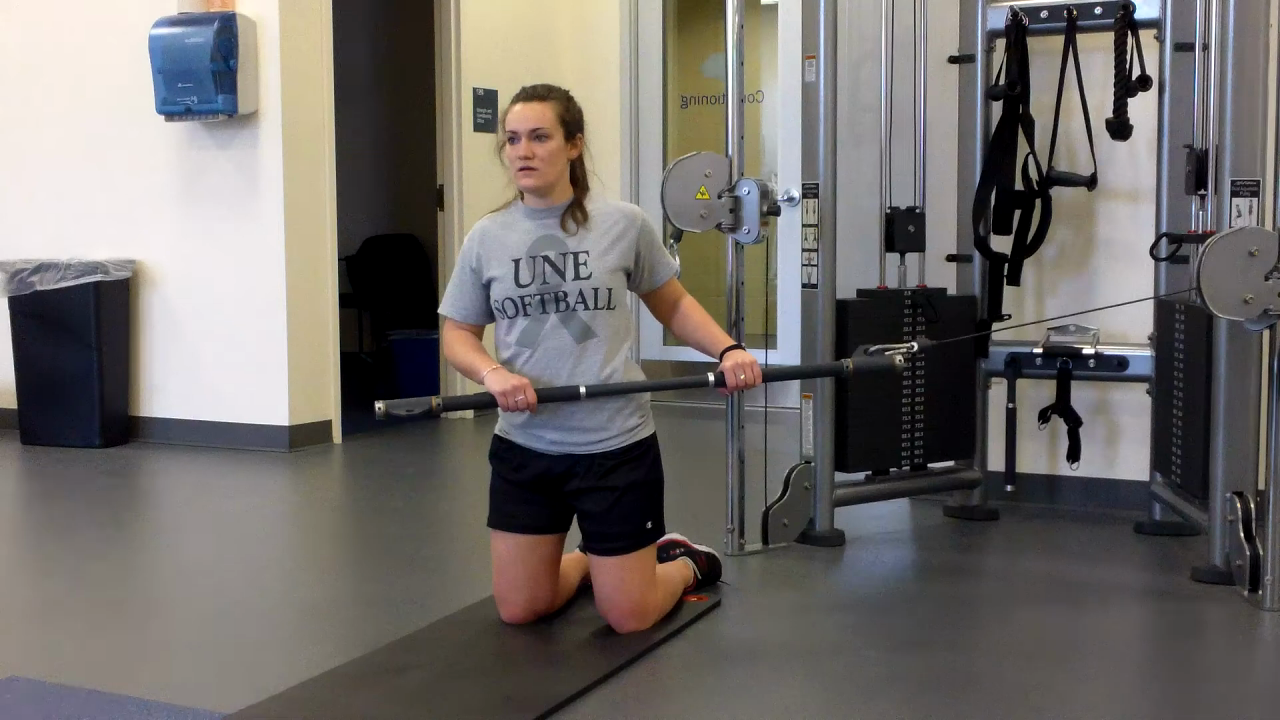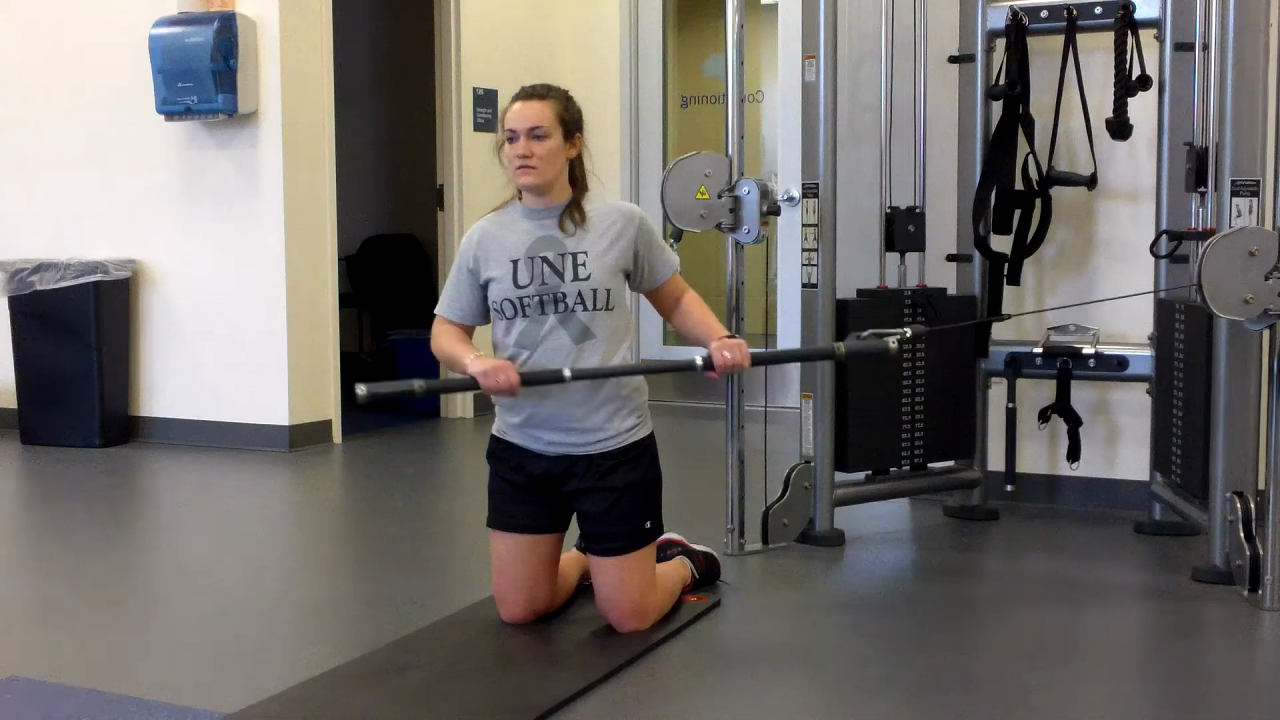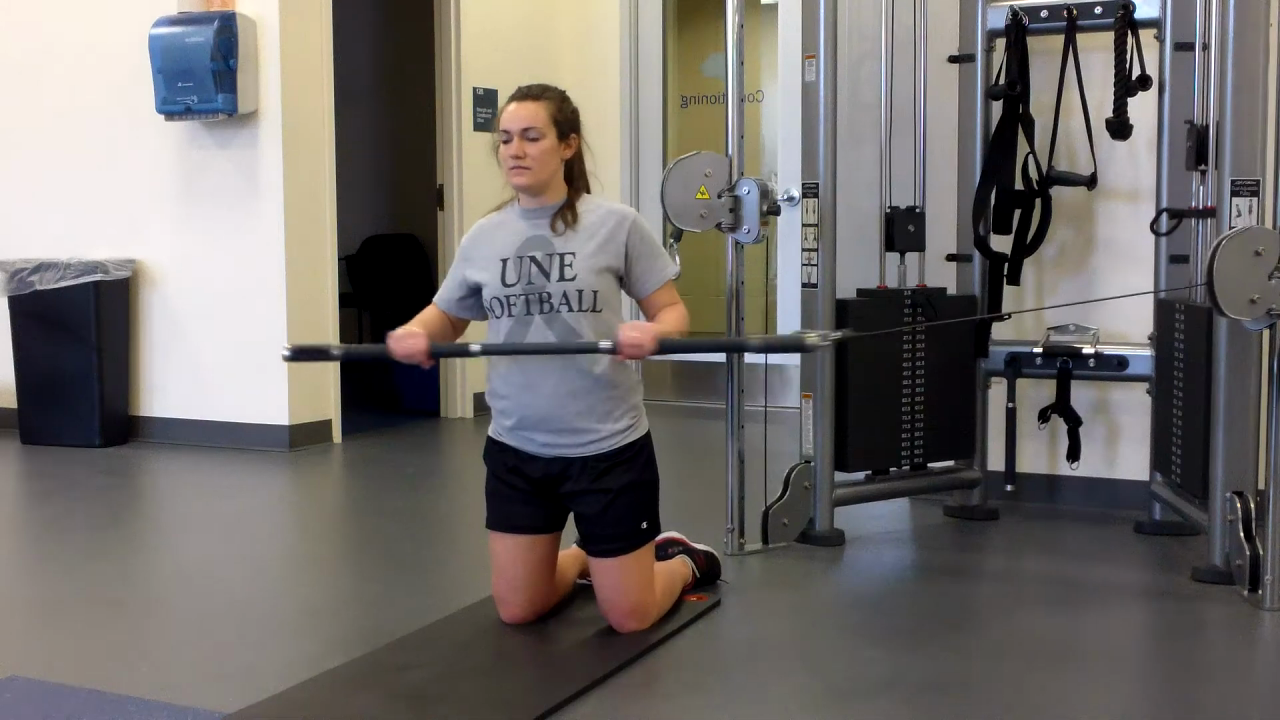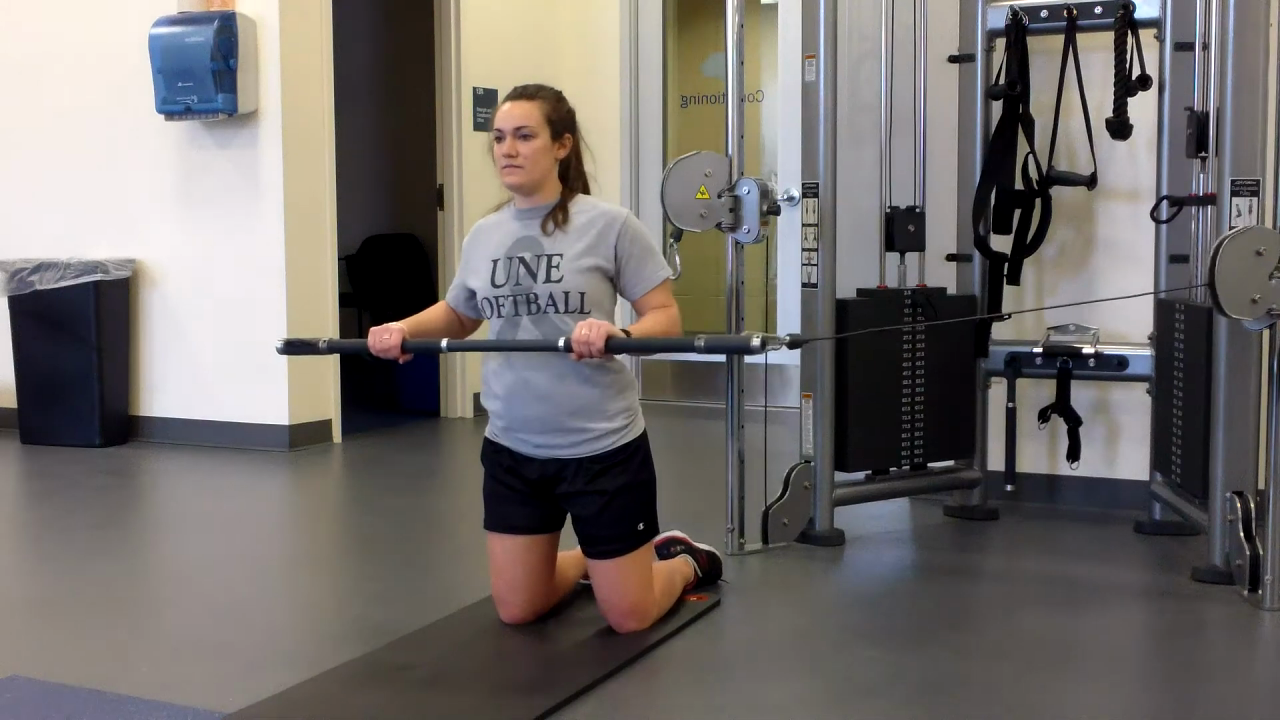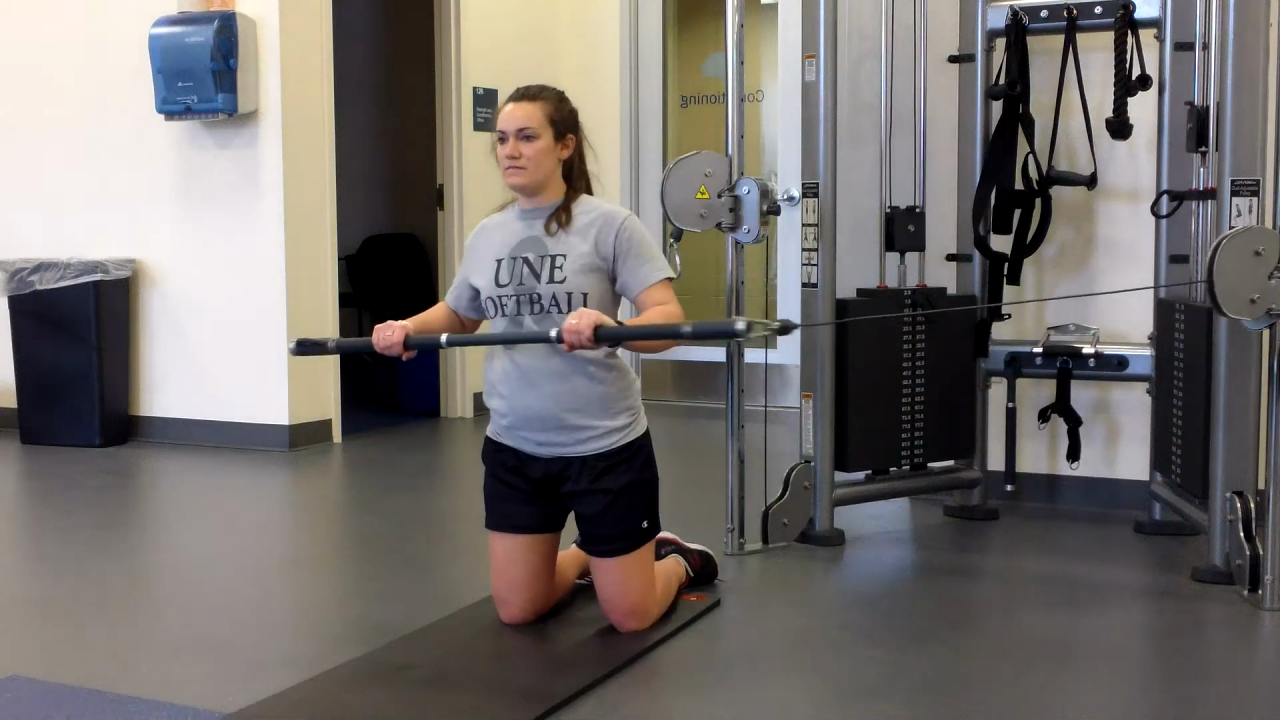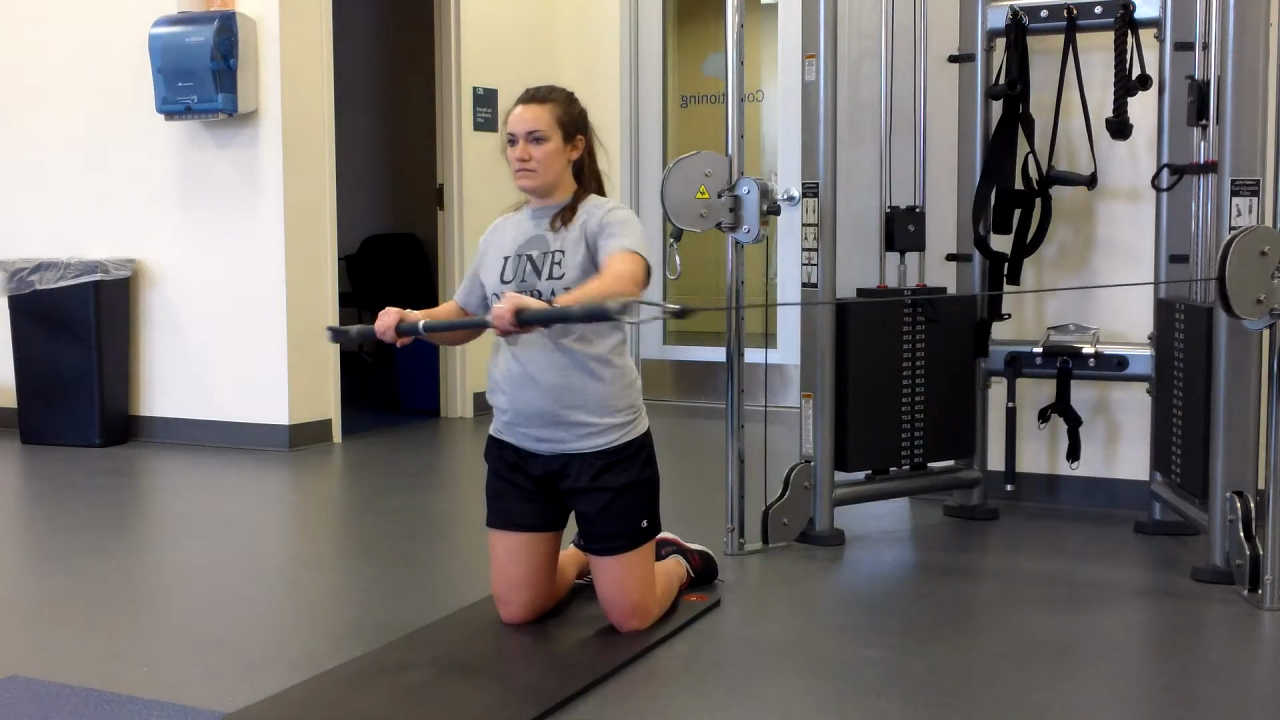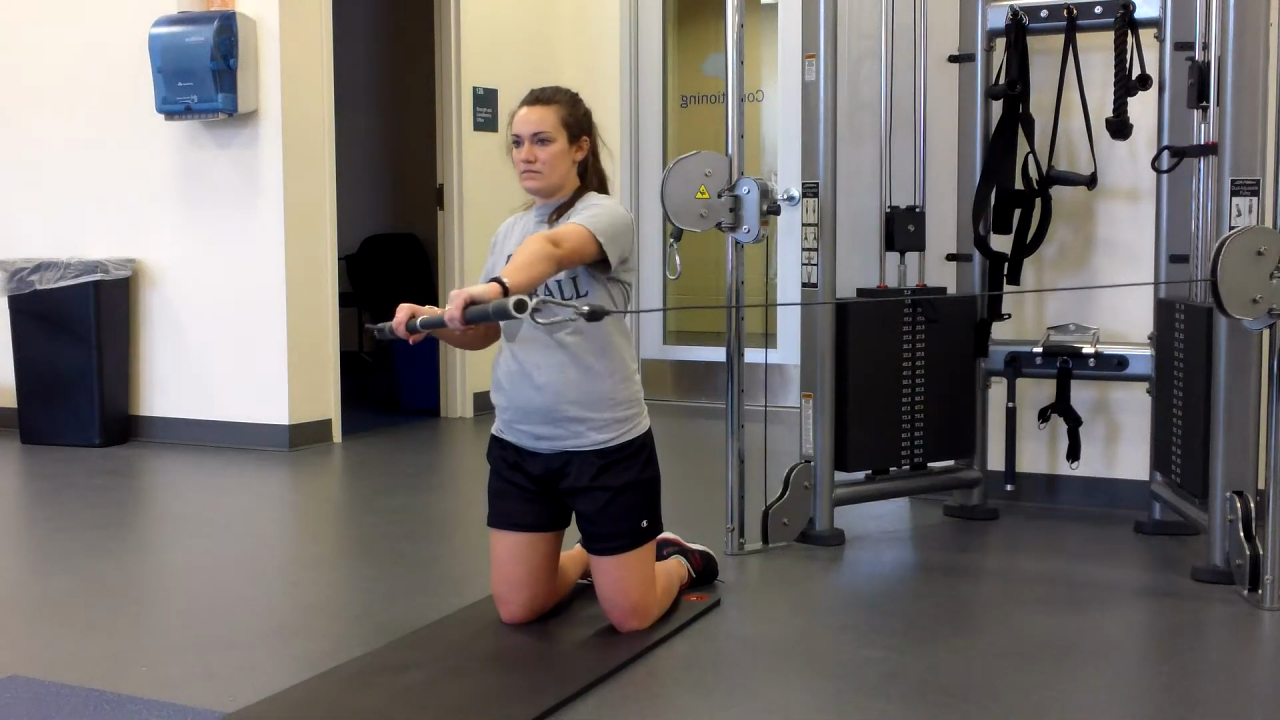
dt=0.3s
person 1, frame 1
left shoulder: (624, 224)
right shoulder: (486, 238)
left elbow: (672, 304)
right elbow: (458, 334)
left wrist: (728, 350)
right wrist: (492, 373)
left hip: (614, 444)
right hip: (523, 447)
left knee: (629, 616)
right knee: (519, 611)
left ankle: (686, 561)
right ankle: (591, 560)
person 1, frame 2
left shoulder: (622, 223)
right shoulder: (483, 238)
left elbow: (675, 298)
right elbow: (447, 330)
left wrist: (718, 338)
right wrist: (472, 359)
left hip: (612, 445)
right hip: (521, 448)
left knee: (630, 617)
right knee: (519, 611)
left ankle: (685, 562)
right ankle: (585, 557)
person 1, frame 3
left shoulder: (616, 225)
right shoulder: (483, 237)
left elbow: (668, 310)
right elbow: (444, 317)
left wrist: (655, 334)
right wrist: (413, 333)
left hip: (607, 444)
right hip: (516, 448)
left knee: (630, 617)
right knee: (518, 611)
left ankle: (684, 561)
right ankle: (587, 557)
person 1, frame 4
left shoulder: (610, 226)
right shoulder: (482, 235)
left elbow: (666, 318)
right elbow: (457, 316)
left wrist: (618, 334)
right wrist: (403, 328)
left hip: (601, 446)
right hip: (511, 449)
left knee: (629, 617)
right knee: (517, 611)
left ankle: (682, 560)
right ankle: (587, 559)
person 1, frame 5
left shoulder: (610, 226)
right shoulder: (486, 235)
left elbow: (668, 318)
right elbow: (457, 317)
left wrist: (610, 328)
right wrist: (407, 327)
left hip: (604, 445)
right hip: (514, 448)
left knee: (629, 616)
right knee: (517, 611)
left ankle: (678, 561)
right ankle: (584, 557)
person 1, frame 6
left shoulder: (609, 219)
right shoulder: (498, 233)
left elbow: (626, 281)
right elbow: (460, 320)
left wrist: (547, 305)
right wrist: (412, 319)
left hip: (605, 444)
right hip: (517, 446)
left knee: (629, 616)
right knee: (516, 609)
left ankle: (678, 560)
right ankle: (583, 556)
person 1, frame 7
left shoulder: (605, 215)
right shoulder: (509, 230)
left elbow: (553, 247)
right elbow: (482, 331)
left wrist: (495, 288)
right wrist: (429, 319)
left hip: (605, 442)
right hip: (518, 444)
left knee: (631, 616)
right knee: (516, 610)
left ankle: (679, 561)
right ankle: (587, 557)
